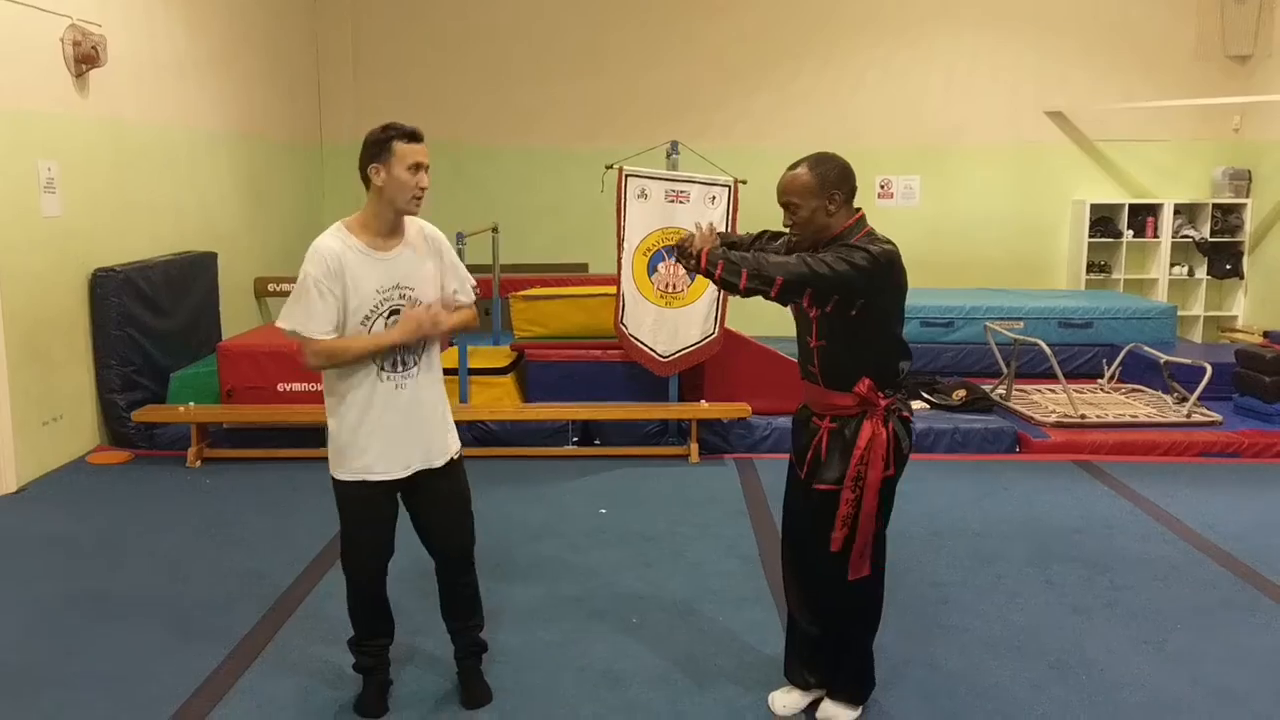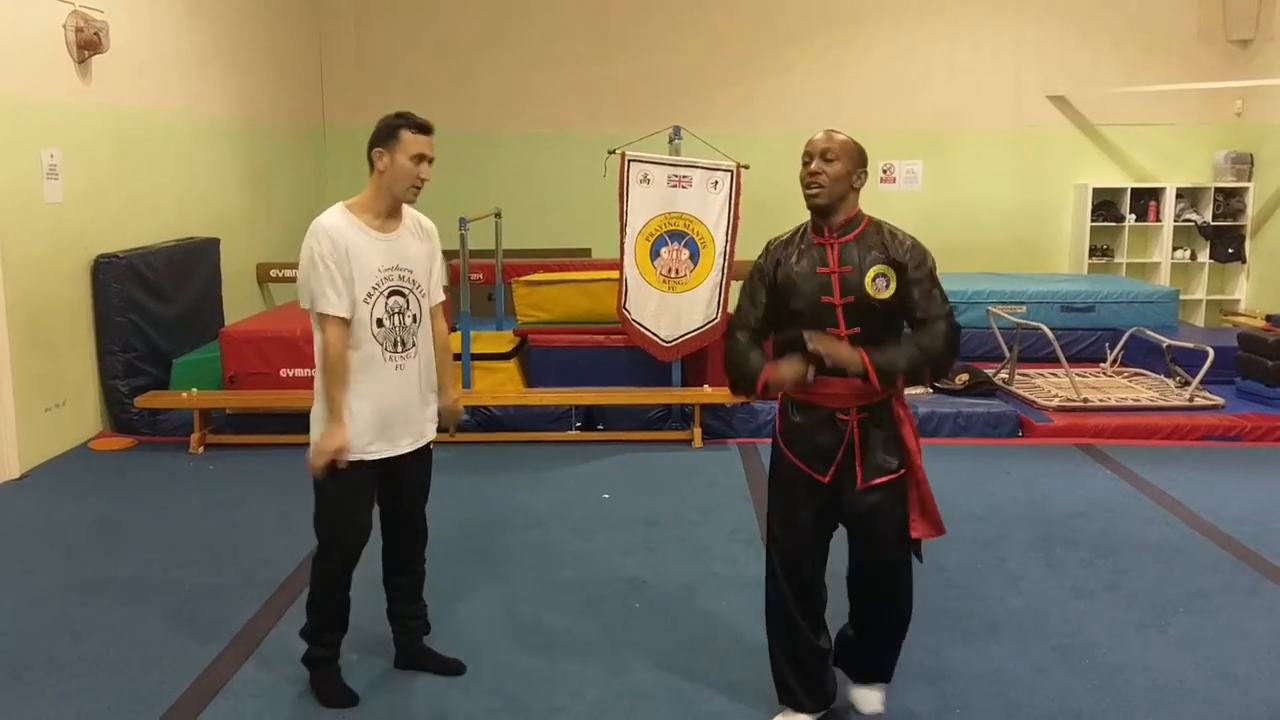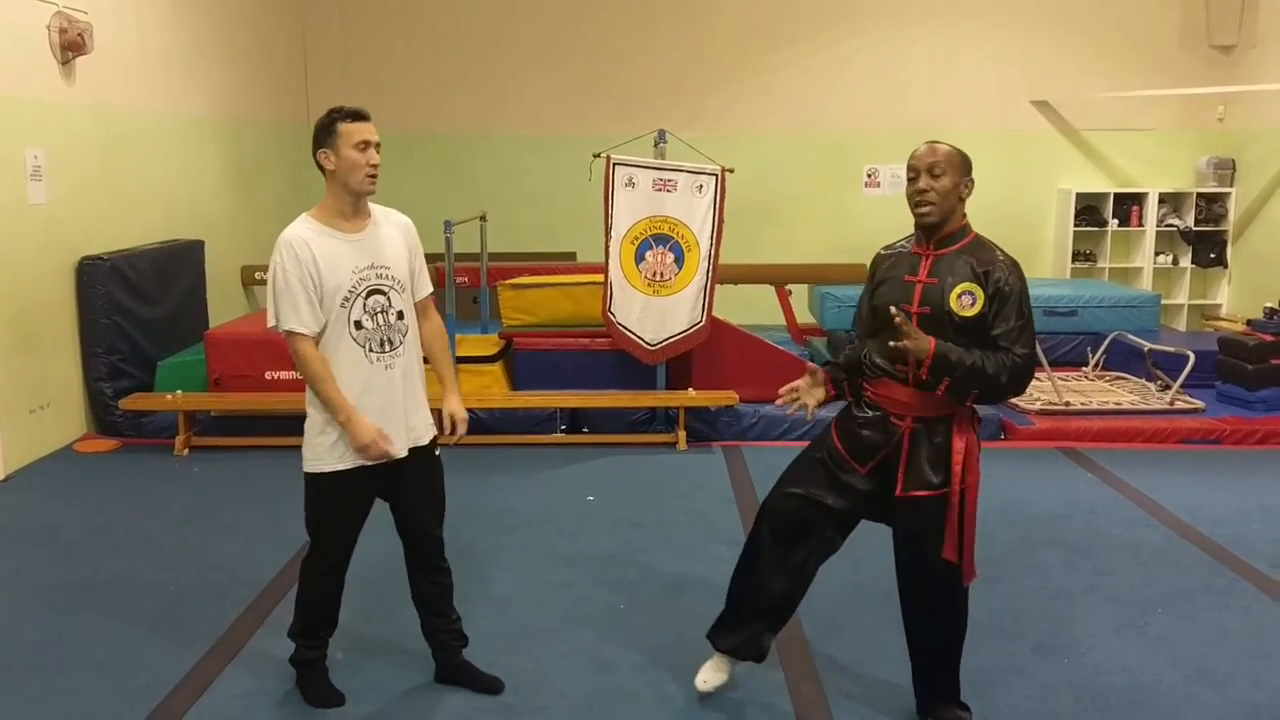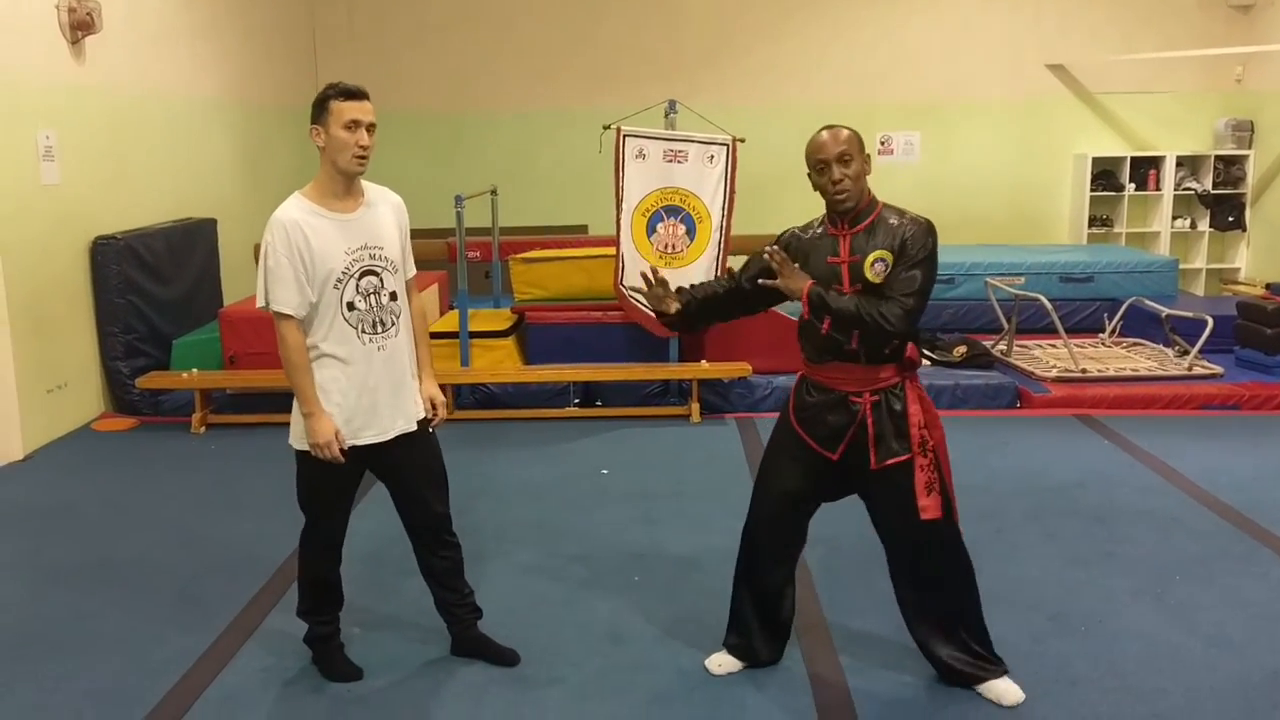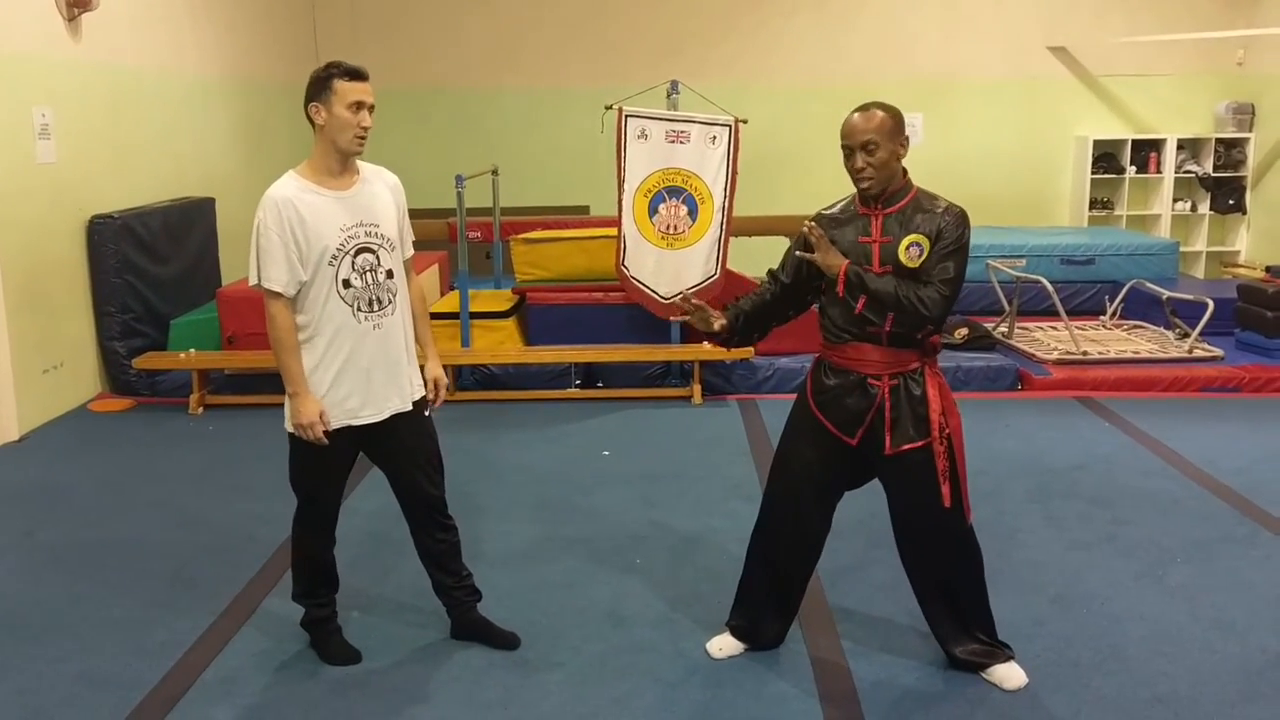
dt=1s
person 1, frame 1
left shoulder: (430, 241)
right shoulder: (329, 253)
left elbow: (467, 311)
right elbow: (315, 352)
left wrist: (442, 324)
right wrist: (400, 332)
left hip: (433, 437)
right hip: (363, 449)
left knee: (456, 551)
right knee: (365, 564)
left ankle: (470, 658)
right ankle: (374, 670)
person 1, frame 2
left shoulder: (424, 230)
right shoulder: (331, 233)
right elbow: (328, 334)
left wrist: (448, 389)
right wrist: (332, 421)
left hip: (411, 425)
right hip: (353, 433)
left knee: (408, 538)
right knee: (340, 548)
left ankle: (410, 641)
right ankle: (321, 658)
person 1, frame 3
left shoulder: (400, 227)
right shoulder: (299, 244)
left elbow: (425, 312)
right elbow: (303, 346)
left wrist: (450, 390)
right wrist: (352, 422)
left hip: (412, 430)
right hip: (342, 441)
left knee: (427, 548)
right knee: (328, 556)
left ankle: (449, 656)
right ankle: (309, 661)
person 1, frame 4
left shoulder: (390, 206)
right shoulder: (291, 224)
right elbow: (288, 328)
left wrist: (426, 376)
right wrist: (313, 414)
left hip: (401, 410)
right hip: (335, 421)
left knee: (434, 524)
right knee: (324, 536)
left ankle: (464, 628)
right ankle: (324, 638)
person 1, frame 5
left shoulder: (387, 185)
right shoulder: (284, 202)
right elbow: (277, 305)
left wrist: (430, 355)
right wrist: (299, 393)
left hip: (397, 391)
right hip: (327, 401)
left knee: (429, 506)
right knee: (317, 518)
left ankle: (464, 610)
right ankle: (320, 620)
person 2, frame 1
left shoulder: (872, 260)
right shoulder: (814, 244)
left elbow: (789, 276)
right elbow: (766, 249)
left wrist: (710, 258)
right wrist: (710, 242)
left hip: (866, 433)
right hip: (818, 424)
left knee: (851, 562)
right knee: (803, 556)
right ankle: (808, 672)
person 2, frame 2
left shoulder: (899, 250)
right shoulder: (780, 254)
left elbow: (940, 337)
right elbow: (739, 338)
left wrist: (866, 361)
right wrist: (768, 371)
left hip: (874, 430)
right hip: (805, 430)
left knee: (885, 564)
right knee: (793, 570)
left ankle: (861, 667)
person 2, frame 3
left shoulder: (994, 270)
right shoulder: (889, 260)
left elbow: (1016, 368)
left wrist: (934, 353)
right wrist: (828, 380)
left hip: (937, 442)
right hip: (865, 426)
left knee: (935, 579)
right knee: (785, 520)
right ankle: (732, 644)
person 2, frame 4
left shoulder: (911, 235)
right shoulder: (799, 242)
left elbow: (892, 321)
right elbow: (738, 291)
left wrist: (812, 295)
right wrist: (680, 305)
left hip: (890, 410)
right hip: (818, 405)
left knee: (927, 540)
right knee: (769, 525)
left ankle: (972, 661)
right ankle: (752, 643)
person 2, frame 5
left shoulder: (943, 221)
right shoulder: (829, 222)
left elbow: (929, 308)
right elbow: (783, 292)
left wrist: (847, 274)
right wrist: (727, 323)
left hip: (908, 397)
right hip: (834, 390)
left knee: (938, 528)
right knee: (787, 512)
left ankle: (978, 646)
right ankle: (753, 626)
